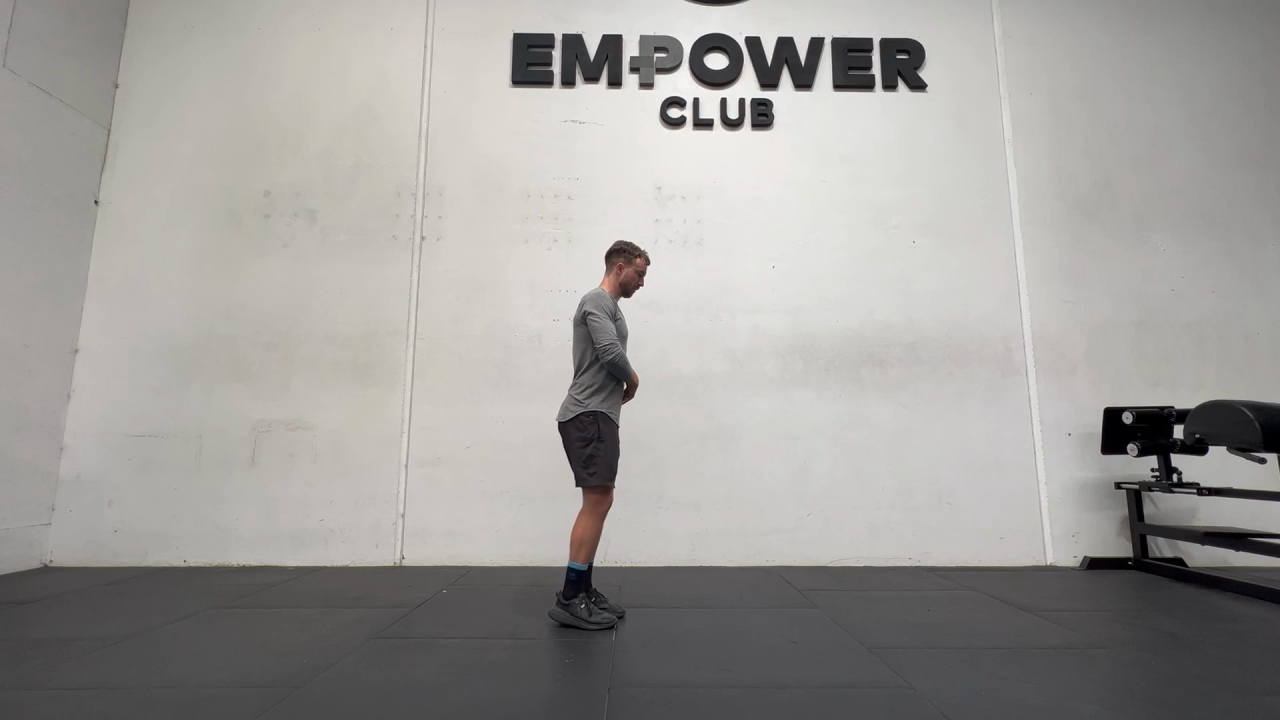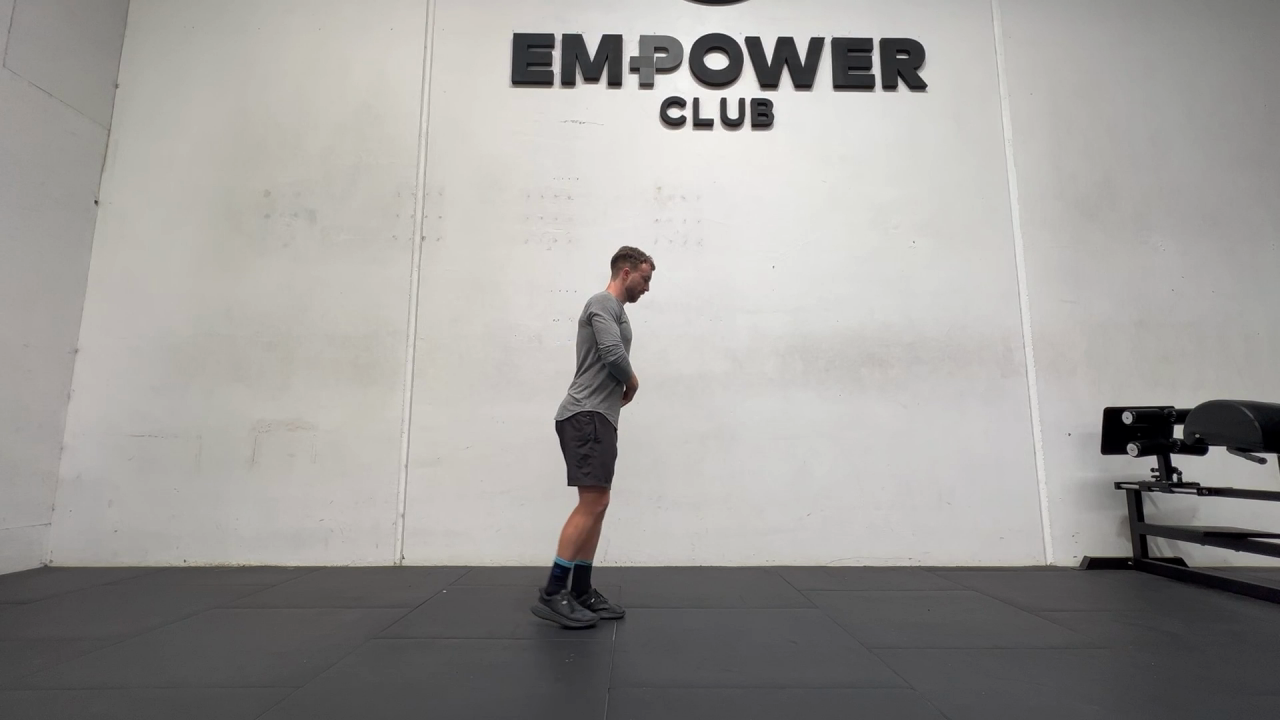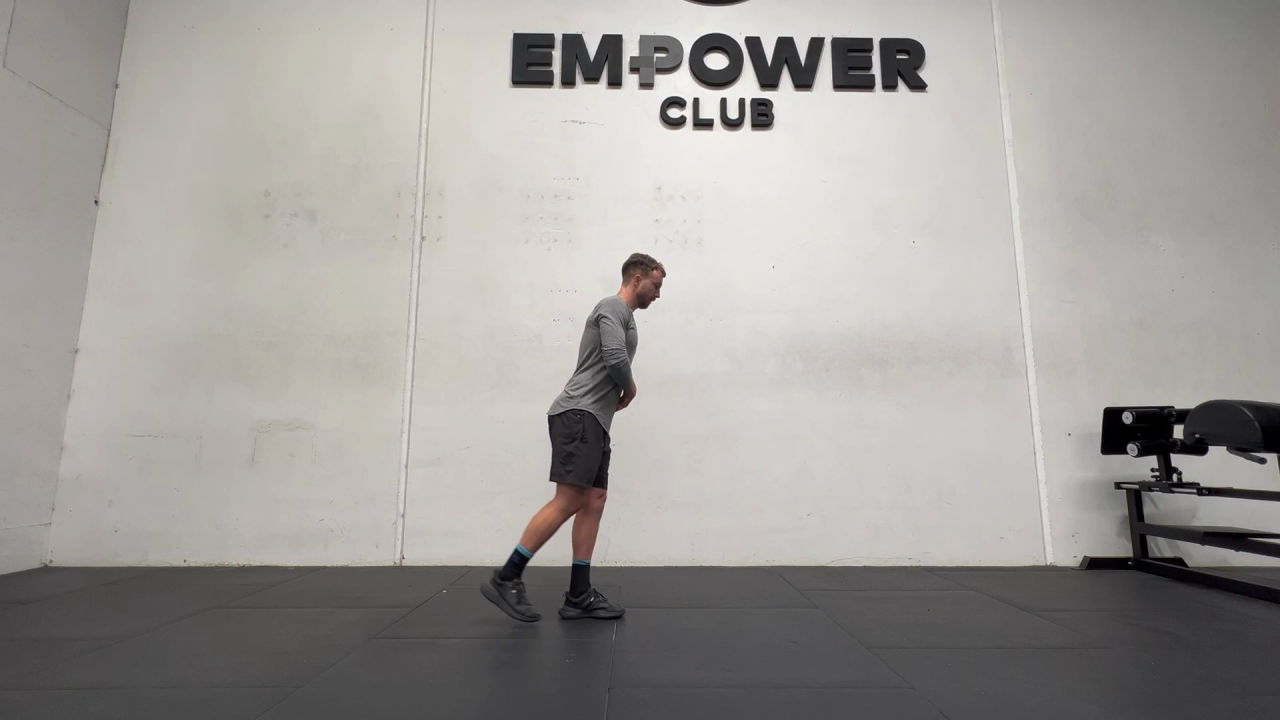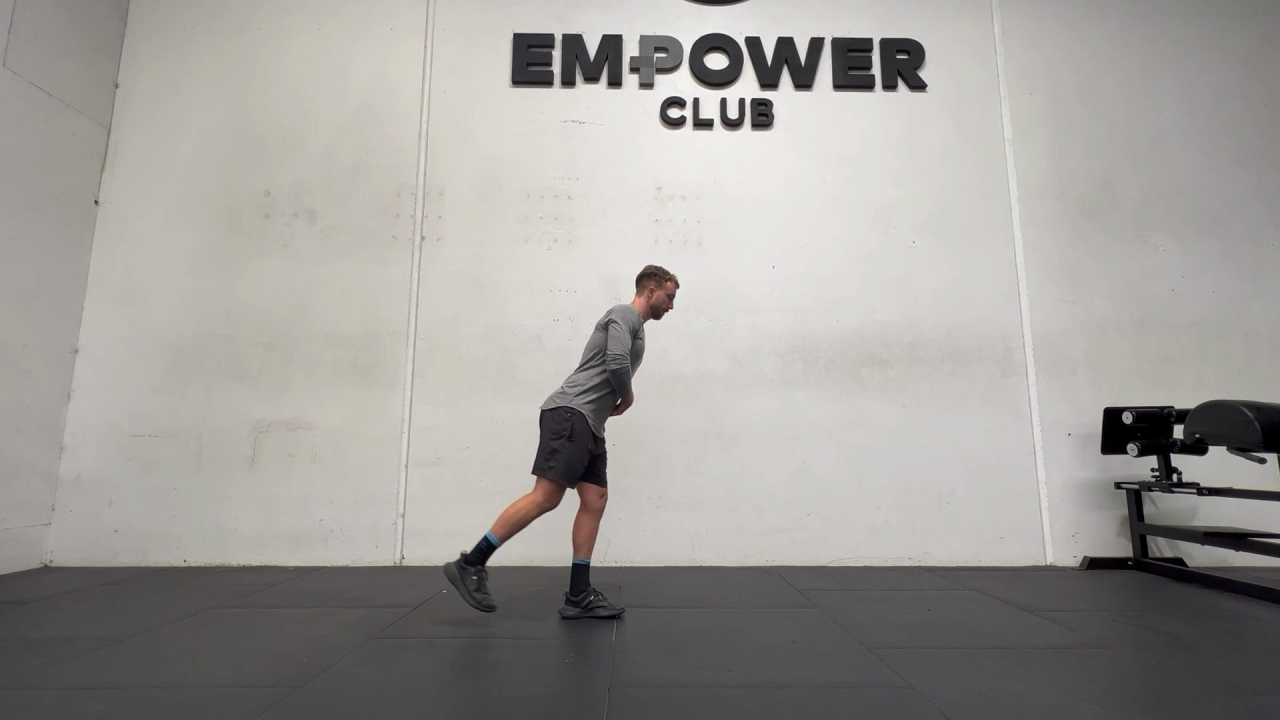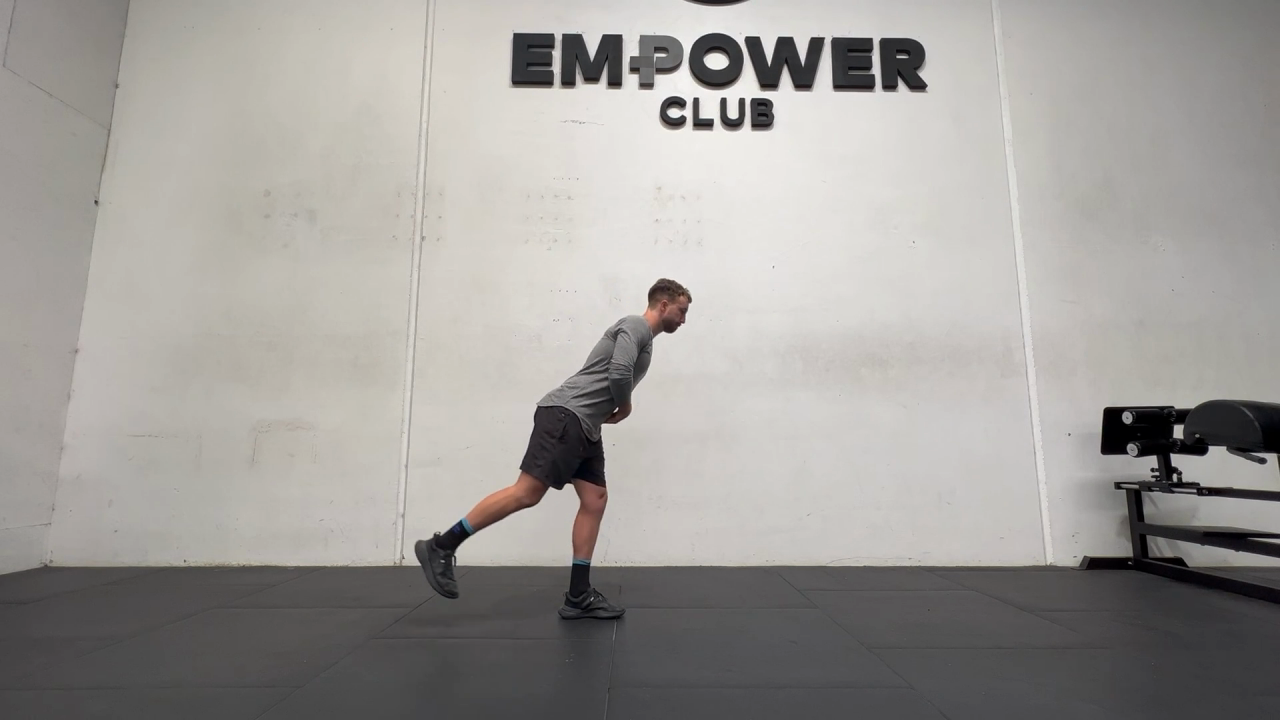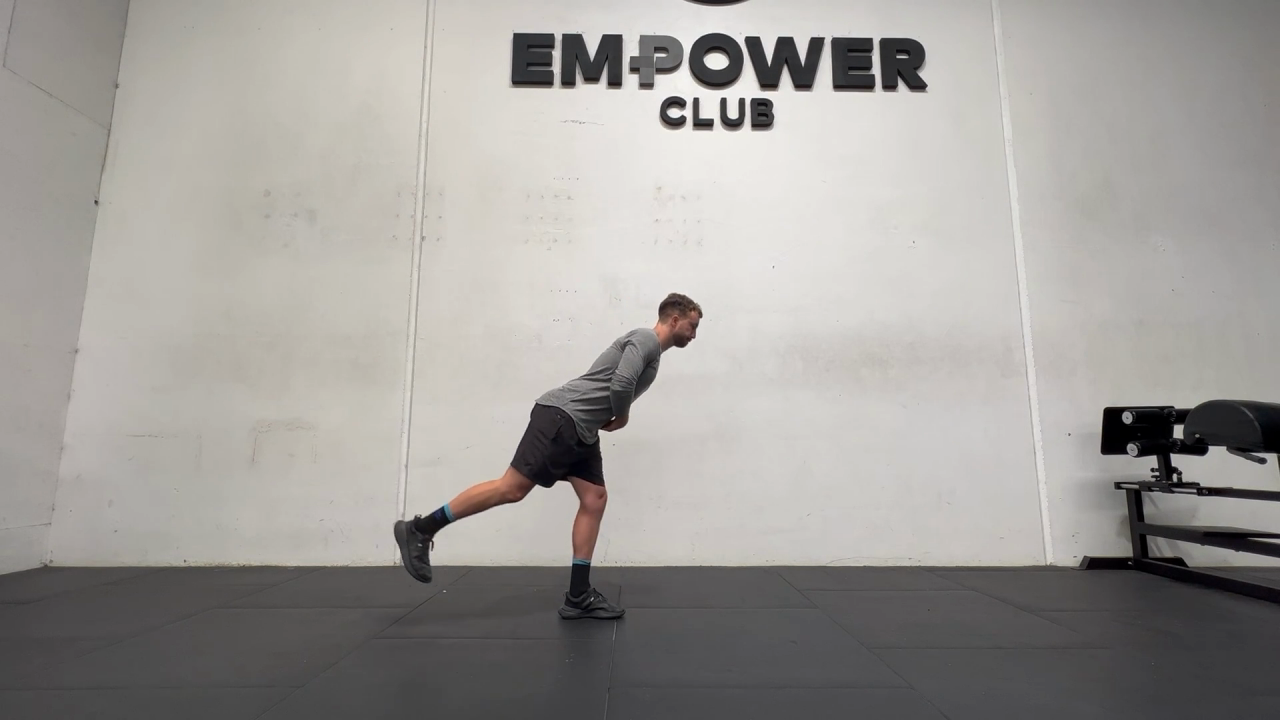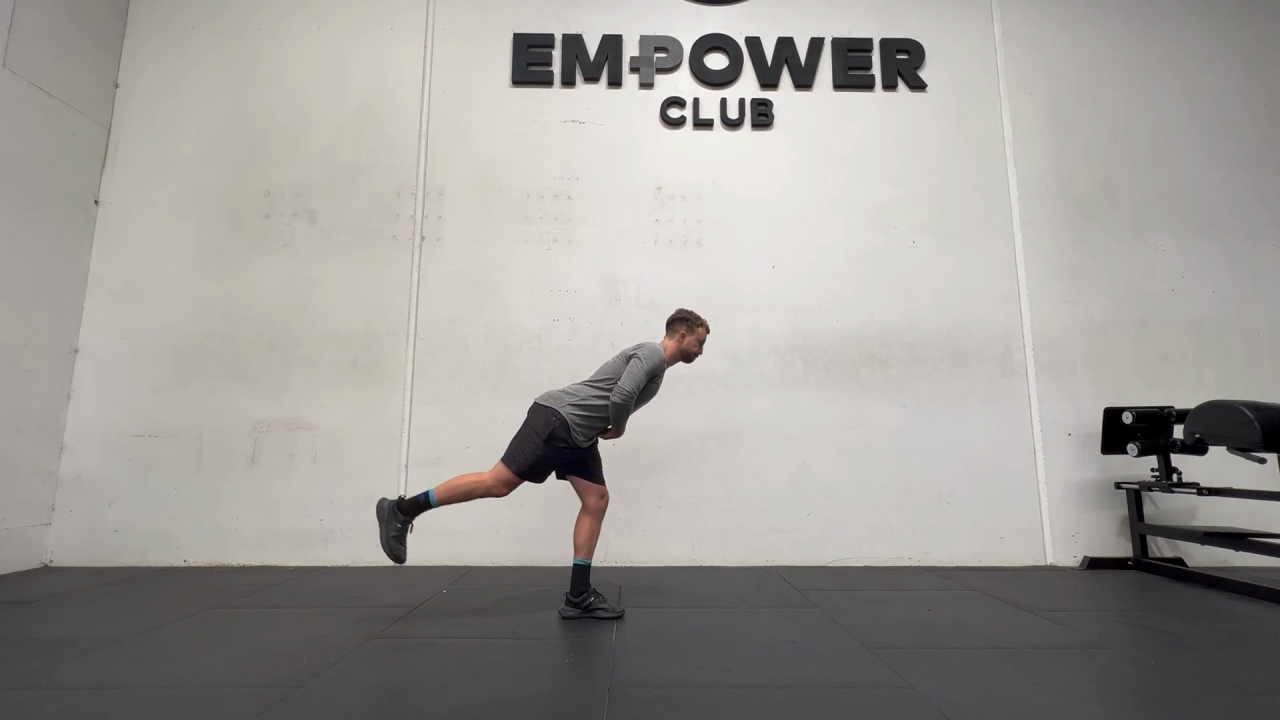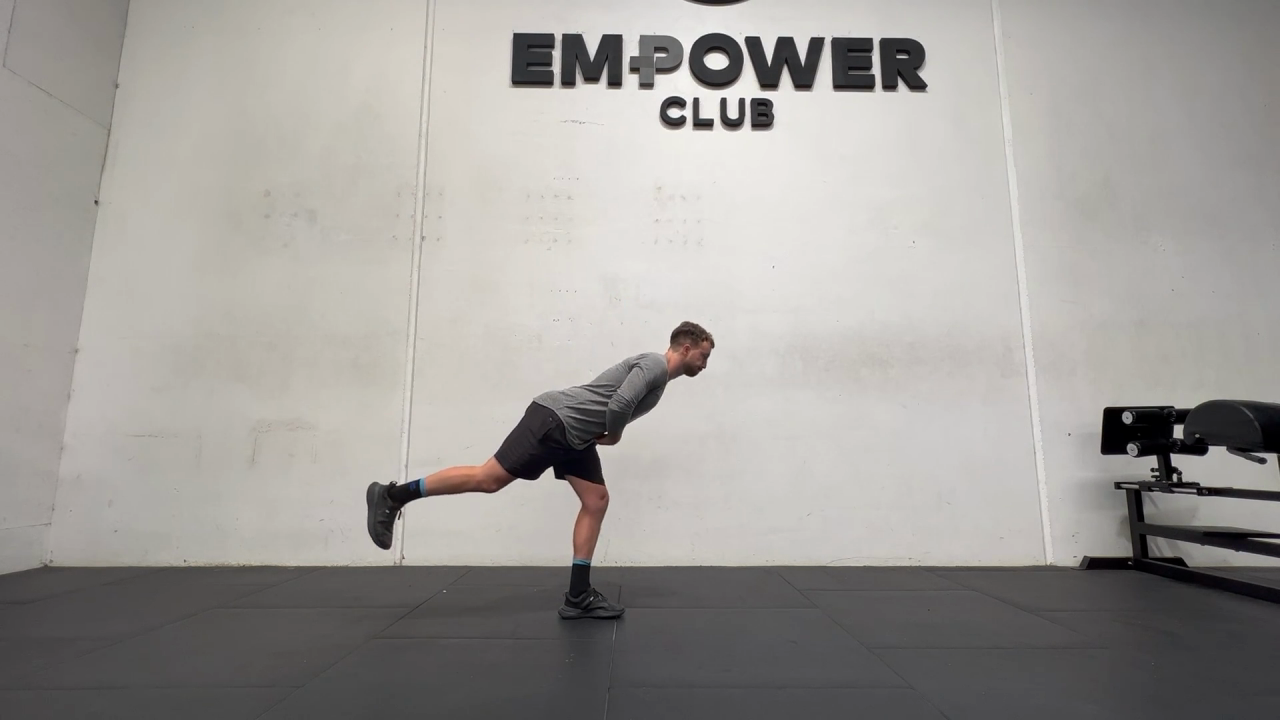
dt=0.3s
person 1, frame 1
left shoulder: (608, 306)
right shoulder: (597, 301)
right elbow: (610, 354)
left wrist: (623, 384)
right wrist: (632, 380)
left hip: (599, 416)
right hip: (588, 416)
left knee: (599, 504)
right knee: (596, 503)
left ankle: (582, 591)
right ankle: (570, 599)
person 1, frame 2
left shoulder: (613, 309)
right shoulder: (603, 303)
right elbow: (614, 355)
left wrist: (624, 385)
right wrist: (632, 382)
left hip: (598, 417)
right hip: (587, 416)
left knee: (595, 505)
right knee: (593, 503)
left ankle: (580, 592)
right ankle: (553, 594)
person 1, frame 3
left shoulder: (622, 315)
right shoulder: (613, 308)
right elbow: (615, 359)
left wrist: (621, 393)
right wrist: (630, 389)
left hip: (594, 420)
right hip: (578, 415)
left knee: (593, 502)
right knee: (568, 502)
left ankle: (579, 595)
right ankle: (505, 579)
person 1, frame 4
left shoulder: (633, 326)
right shoulder: (624, 315)
right elbow: (616, 364)
left wrist: (619, 399)
right wrist: (628, 396)
left hip: (589, 422)
right hip: (570, 414)
left knee: (595, 501)
right knee: (545, 498)
left ankle: (579, 594)
right ankle: (471, 564)
person 1, frame 5
left shoulder: (643, 338)
right shoulder: (635, 326)
right elbow: (618, 373)
left wrist: (616, 408)
right wrist: (625, 407)
left hip: (585, 427)
right hip: (565, 415)
left knee: (595, 501)
right knee: (526, 493)
left ankle: (579, 595)
right ankle: (441, 547)
person 1, frame 6
left shoulder: (651, 352)
right shoulder: (645, 340)
right elbow: (621, 384)
left wrist: (615, 417)
right wrist: (623, 417)
left hip: (582, 430)
right hip: (561, 417)
left knee: (595, 500)
right knee: (511, 489)
left ankle: (578, 595)
right ankle: (420, 530)
person 1, frame 7
left shoulder: (655, 365)
right shoulder: (651, 354)
right elbow: (621, 396)
left wrist: (610, 427)
right wrist: (619, 427)
left hip: (578, 433)
right hip: (557, 419)
left knee: (596, 501)
right knee: (497, 483)
left ankle: (579, 595)
right ankle: (403, 510)
person 1, frame 8
left shoulder: (657, 375)
right shoulder: (654, 365)
right elbow: (620, 403)
left wrist: (608, 433)
right wrist: (615, 435)
left hip: (574, 435)
right hip: (554, 420)
left knee: (596, 501)
right knee: (488, 479)
left ankle: (578, 595)
right ankle: (393, 496)
